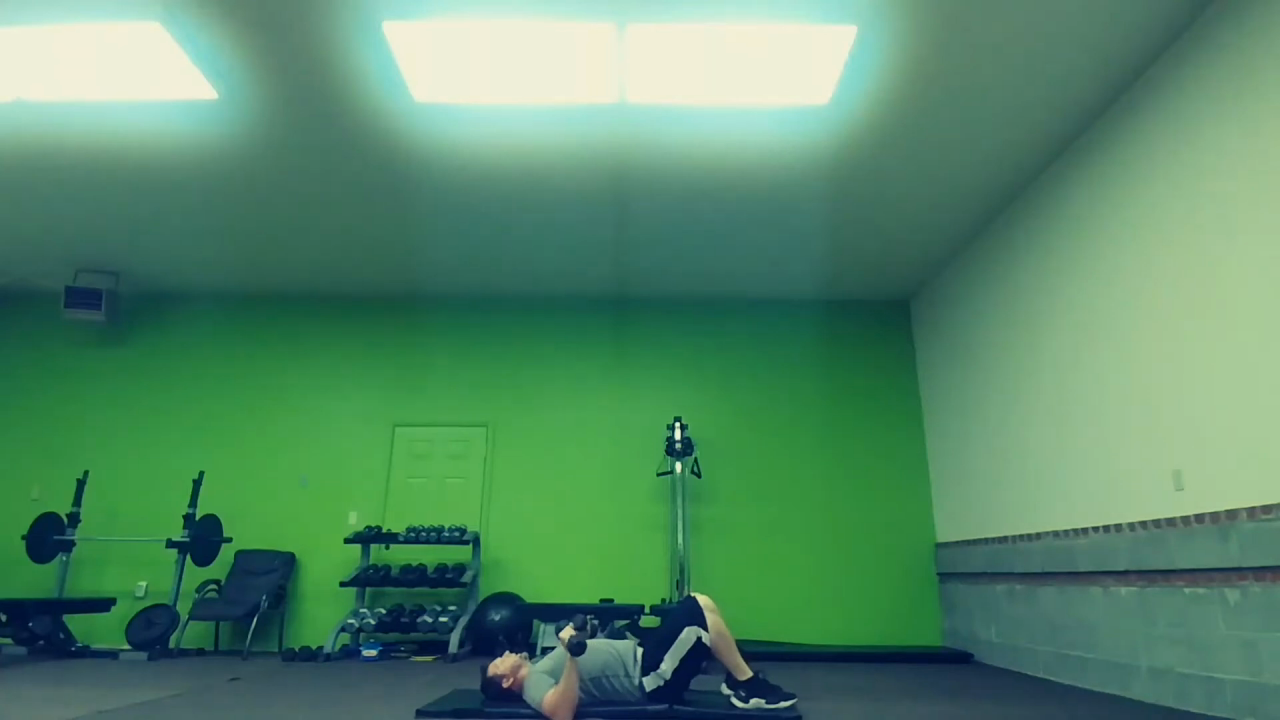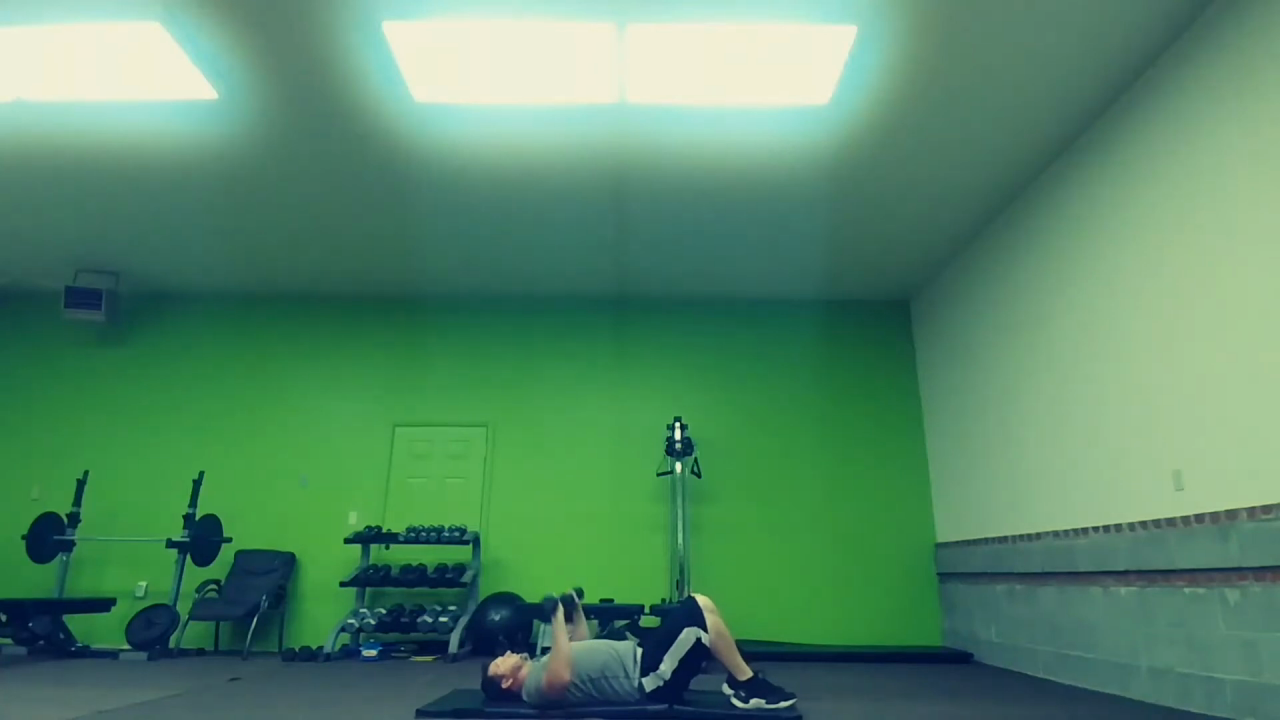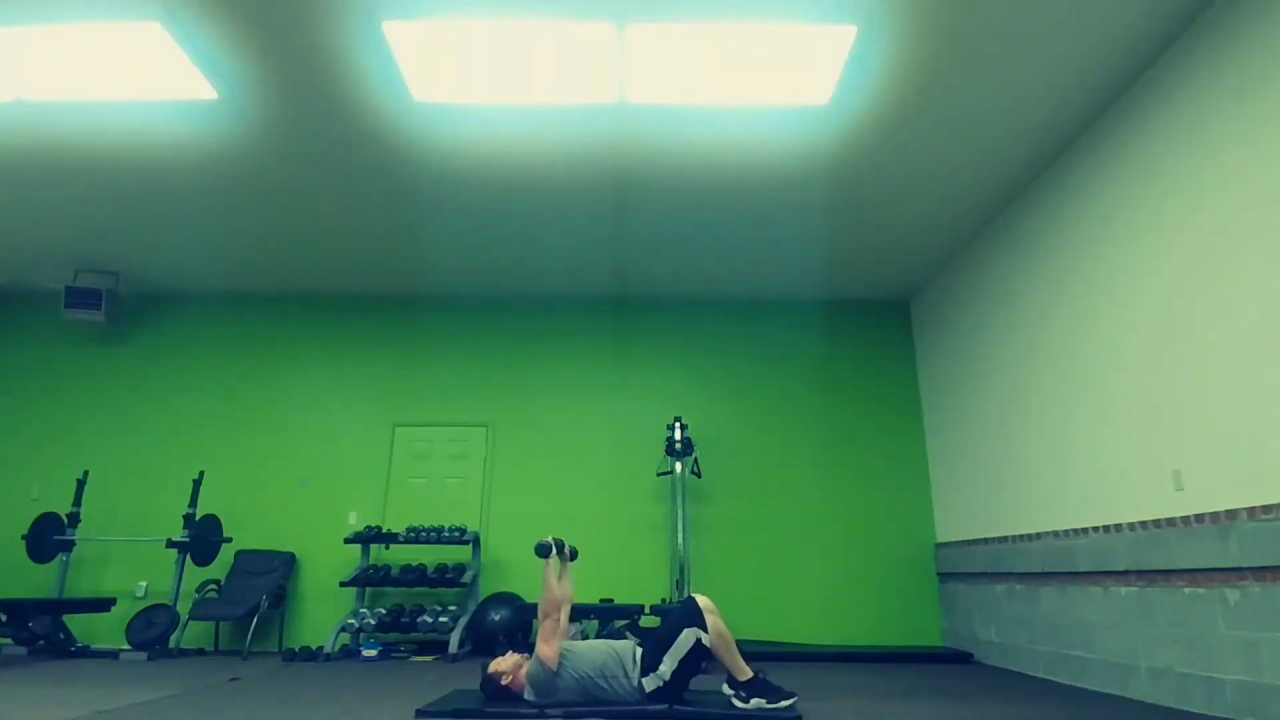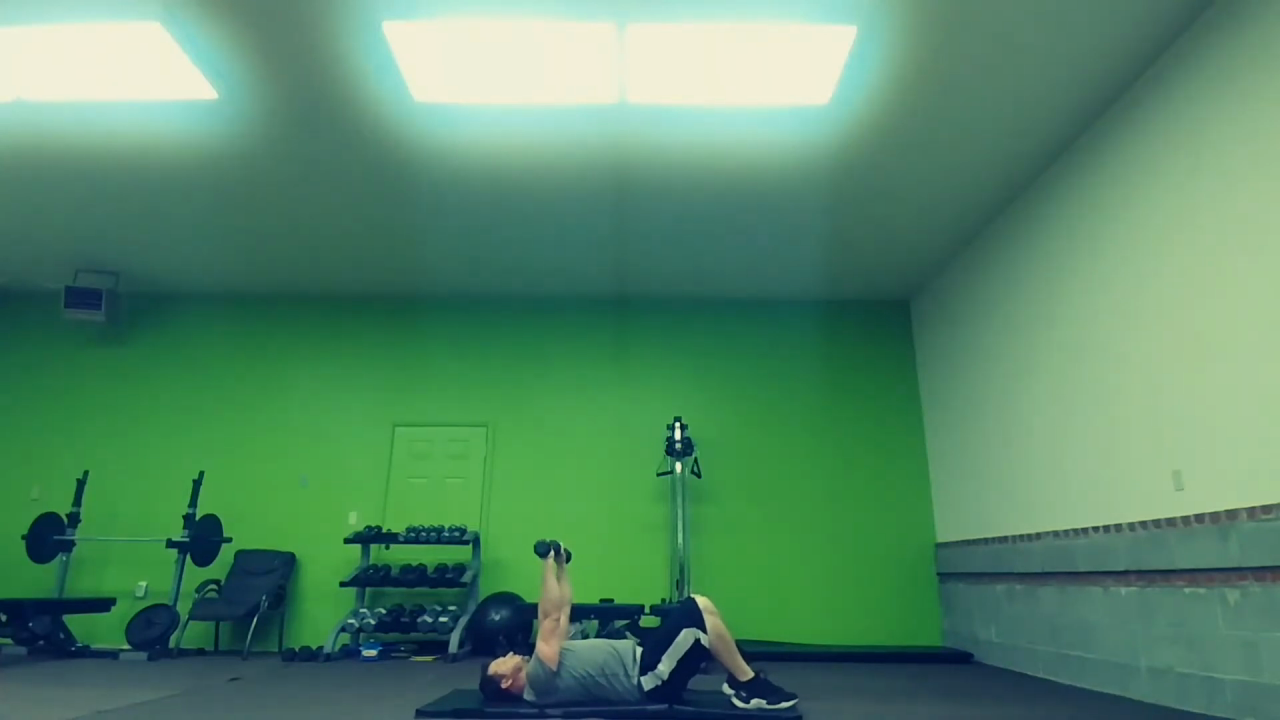
dt=0.7s
person 1, frame 1
left shoulder: (540, 670)
right shoulder: (533, 683)
right wrist: (571, 655)
left hip: (642, 661)
right hip: (648, 680)
left knee: (698, 605)
right knee: (699, 613)
left ankle: (738, 680)
right ankle: (749, 687)
person 1, frame 2
left shoulder: (540, 669)
right shoulder: (534, 685)
left elbow: (579, 648)
right elbow: (563, 674)
left wrist: (576, 609)
right wrist: (557, 619)
left hip: (640, 660)
right hip: (648, 679)
left knee: (700, 605)
right knee: (699, 613)
left ankle: (741, 681)
right ankle: (748, 687)
person 1, frame 3
left shoulder: (545, 668)
right shoulder: (539, 680)
left elbow: (562, 612)
right elbow: (549, 618)
left wrist: (564, 564)
right wrist: (548, 563)
left hip: (643, 667)
right hip: (648, 680)
left knee: (698, 606)
right knee: (699, 611)
left ankle: (742, 681)
right ankle: (748, 687)
person 1, frame 4
left shoulder: (543, 669)
right shoulder: (540, 680)
left elbow: (563, 613)
right elbow: (550, 618)
left wrist: (561, 566)
right wrist: (546, 565)
left hip: (643, 665)
right hip: (647, 679)
left knee: (698, 606)
right knee: (699, 611)
left ankle: (741, 681)
right ankle: (749, 686)
